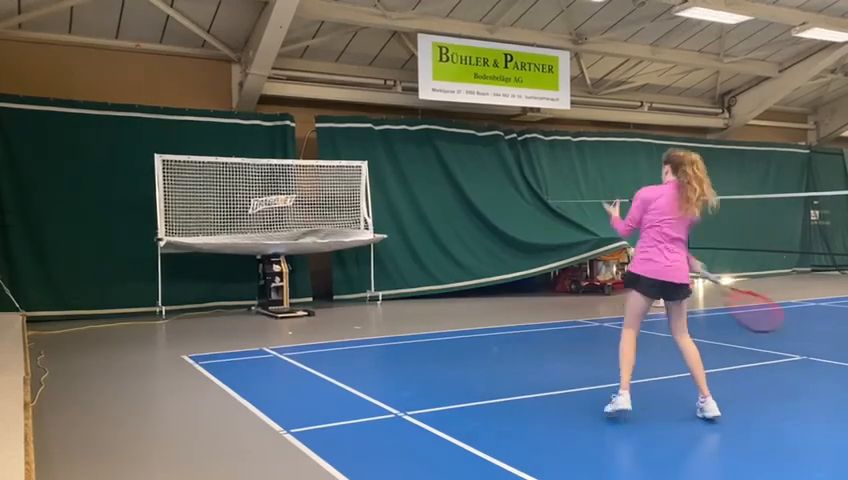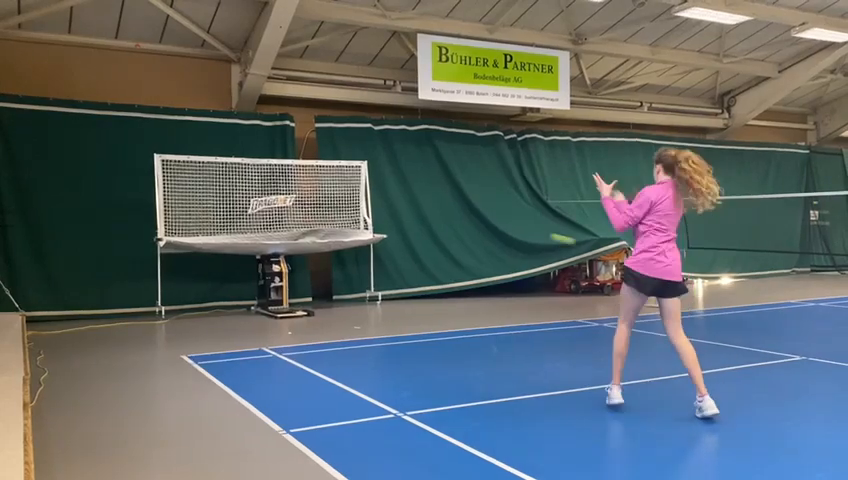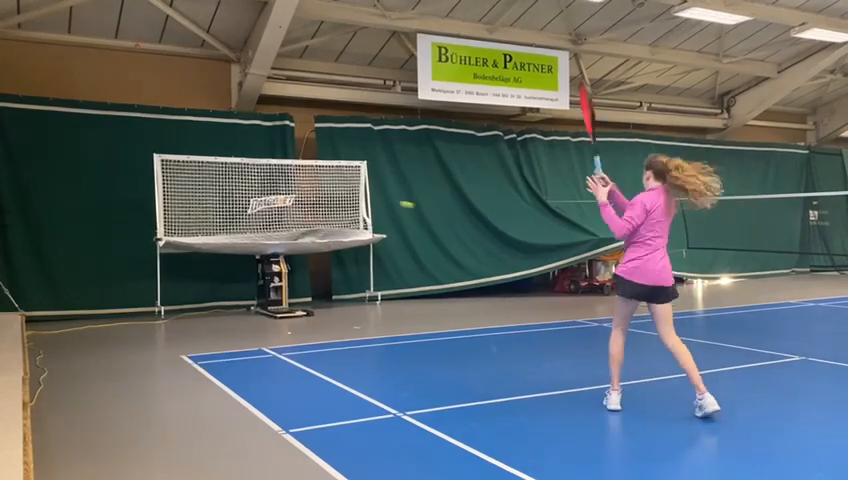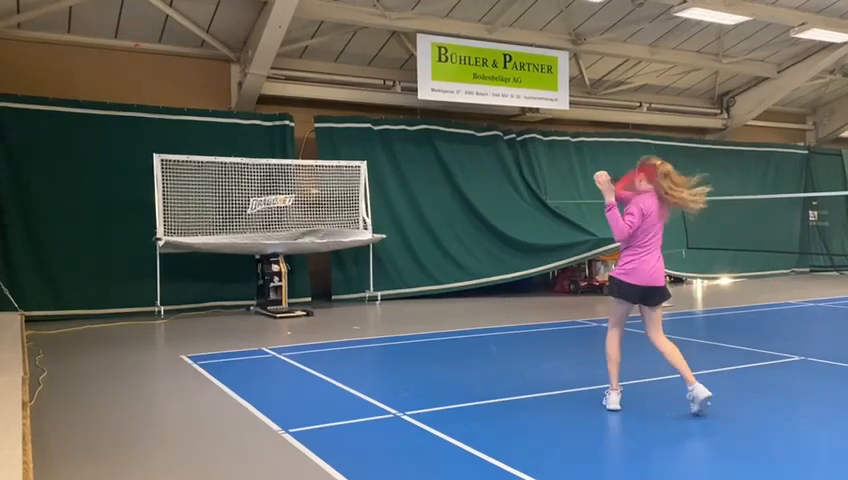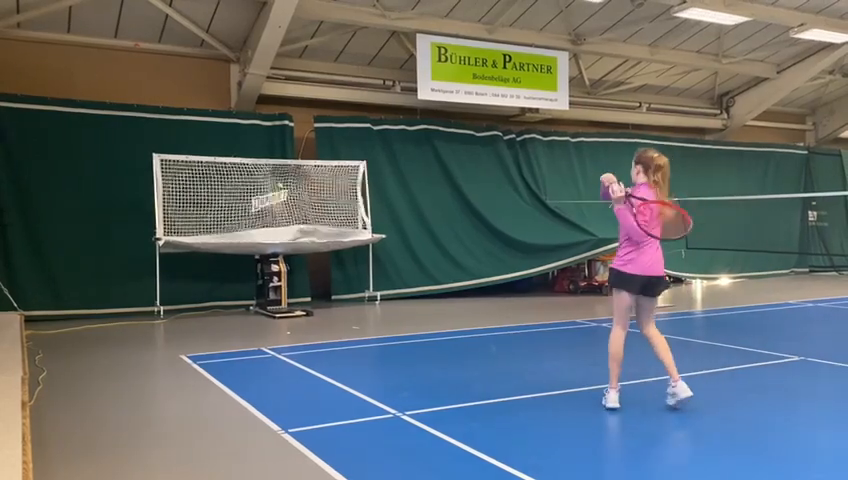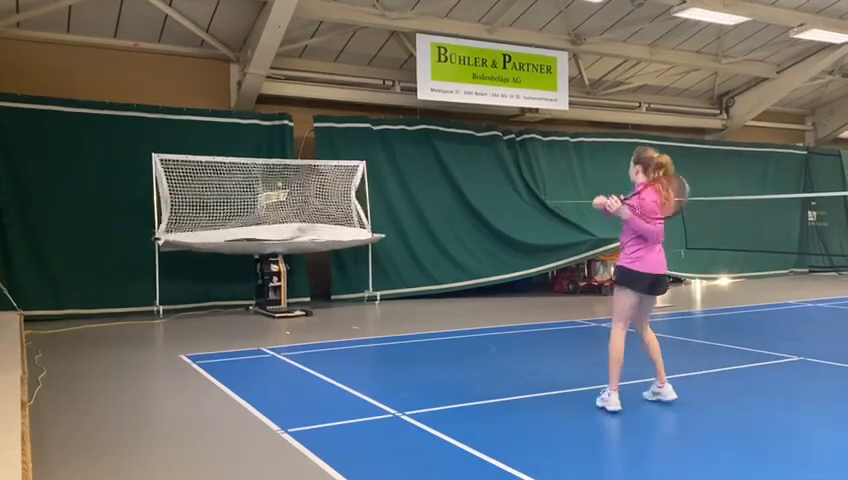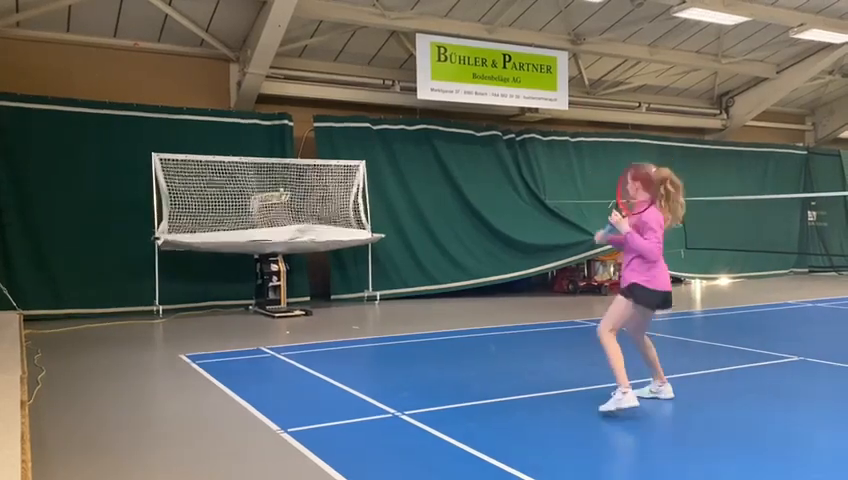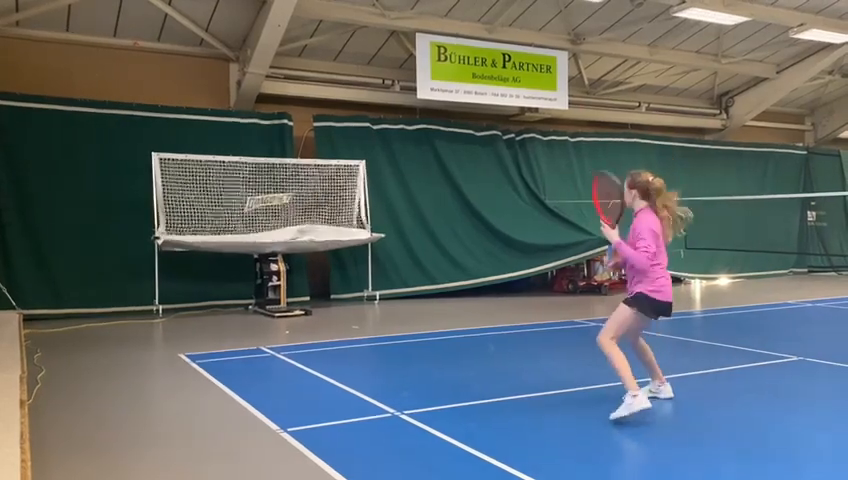
dt=0.1s
person 1, frame 1
left shoulder: (647, 194)
right shoulder: (692, 203)
left elbow: (625, 231)
left wrist: (614, 216)
right wrist: (690, 261)
left hip: (647, 271)
right hip: (676, 274)
left knee: (629, 332)
right knee: (682, 336)
left ankle: (623, 394)
right ankle: (706, 400)
person 1, frame 2
left shoulder: (650, 193)
right shoulder: (680, 196)
left elbow: (622, 224)
left wrist: (606, 196)
right wrist: (624, 204)
left hip: (643, 268)
right hip: (670, 272)
left knee: (624, 326)
right knee: (677, 335)
left ankle: (616, 388)
right ankle: (703, 398)
person 1, frame 3
left shoulder: (645, 200)
right shoulder: (665, 199)
left elbow: (620, 231)
right elbow: (630, 208)
left wrist: (603, 201)
right wrist: (610, 188)
left hip: (634, 274)
right hip: (661, 277)
left knee: (618, 331)
right knee: (670, 337)
left ankle: (614, 393)
right ankle: (703, 394)
person 1, frame 4
left shoulder: (640, 203)
right shoulder: (657, 200)
left elbow: (621, 234)
right elbow: (624, 195)
left wrist: (609, 202)
right wrist: (608, 185)
left hip: (629, 275)
right hip: (654, 277)
left knee: (615, 331)
right knee: (657, 337)
left ankle: (614, 393)
right ankle: (694, 386)
person 1, frame 5
left shoulder: (643, 195)
right shoulder: (642, 192)
left elbow: (633, 234)
right elbow: (609, 197)
left wrist: (620, 202)
right wrist: (608, 184)
left hip: (631, 268)
right hip: (653, 270)
left knee: (618, 328)
right knee: (648, 328)
left ankle: (613, 392)
right ankle: (676, 384)
person 1, frame 6
left shoulder: (647, 195)
right shoulder: (643, 192)
left elbow: (655, 234)
right elbow: (622, 209)
left wrist: (626, 214)
right wrist: (606, 203)
left hip: (637, 267)
right hip: (653, 269)
left knee: (618, 328)
right knee: (642, 327)
left ankle: (612, 393)
right ankle: (663, 385)
person 1, frame 7
left shoulder: (650, 214)
right shoulder: (644, 212)
left elbow: (653, 254)
right elbow: (627, 241)
left wrist: (624, 230)
right wrist: (609, 236)
left hip: (645, 285)
right hip: (651, 285)
left knee: (605, 331)
right knee: (637, 333)
left ankle: (624, 391)
right ankle: (660, 383)
person 1, frame 8
left shoulder: (644, 221)
right shoulder: (647, 217)
left elbow: (642, 264)
left wrist: (615, 241)
right wrist: (619, 261)
left hip: (649, 293)
right hip: (655, 292)
left knee: (606, 338)
right knee: (632, 336)
left ankle: (635, 395)
right ankle: (660, 384)
